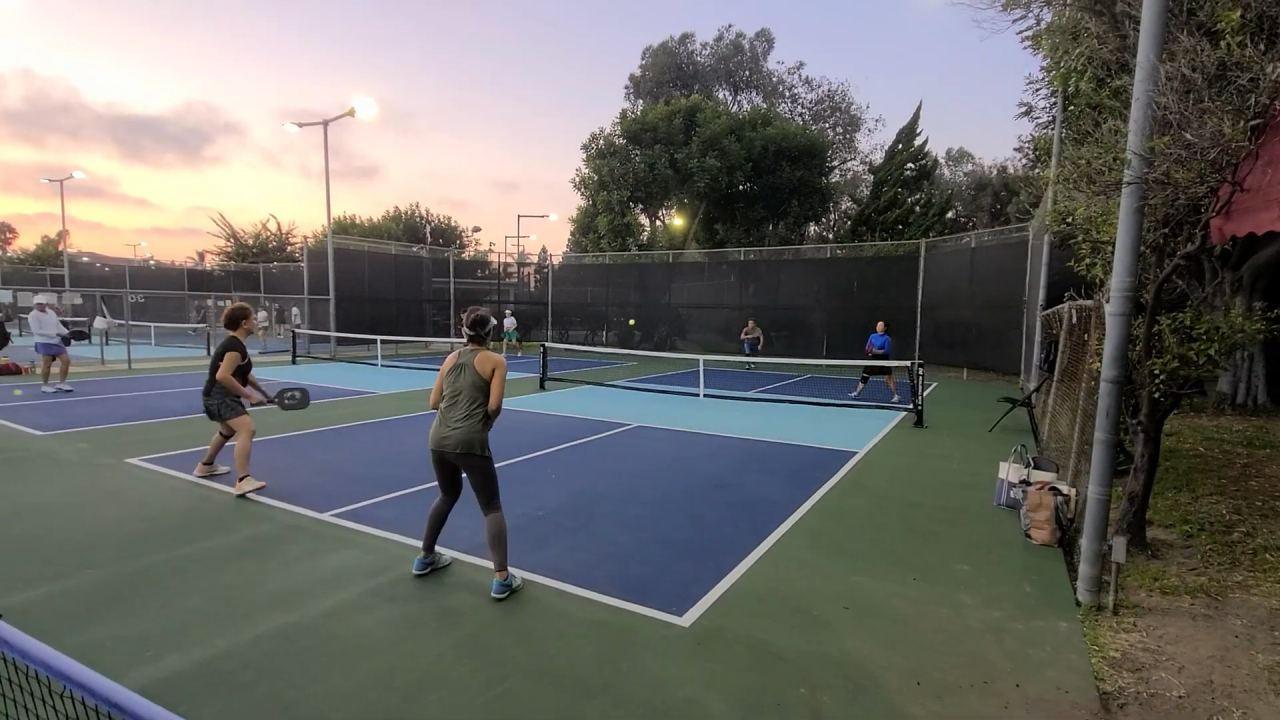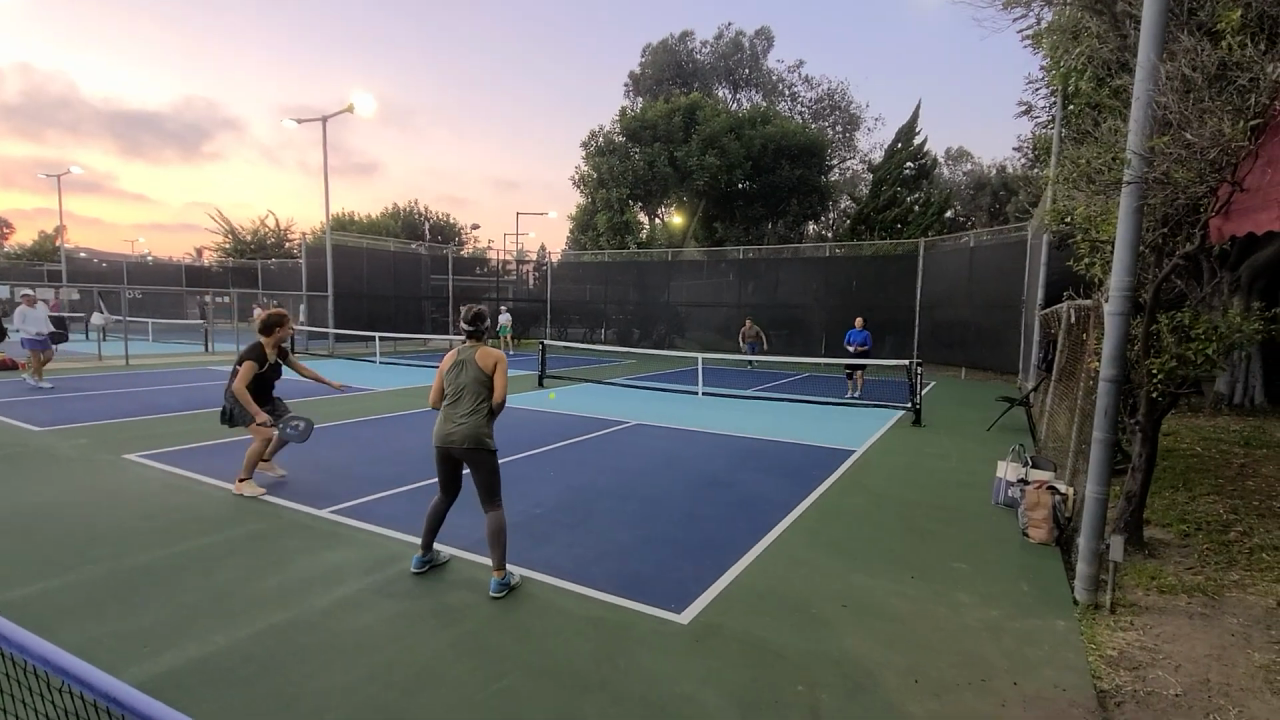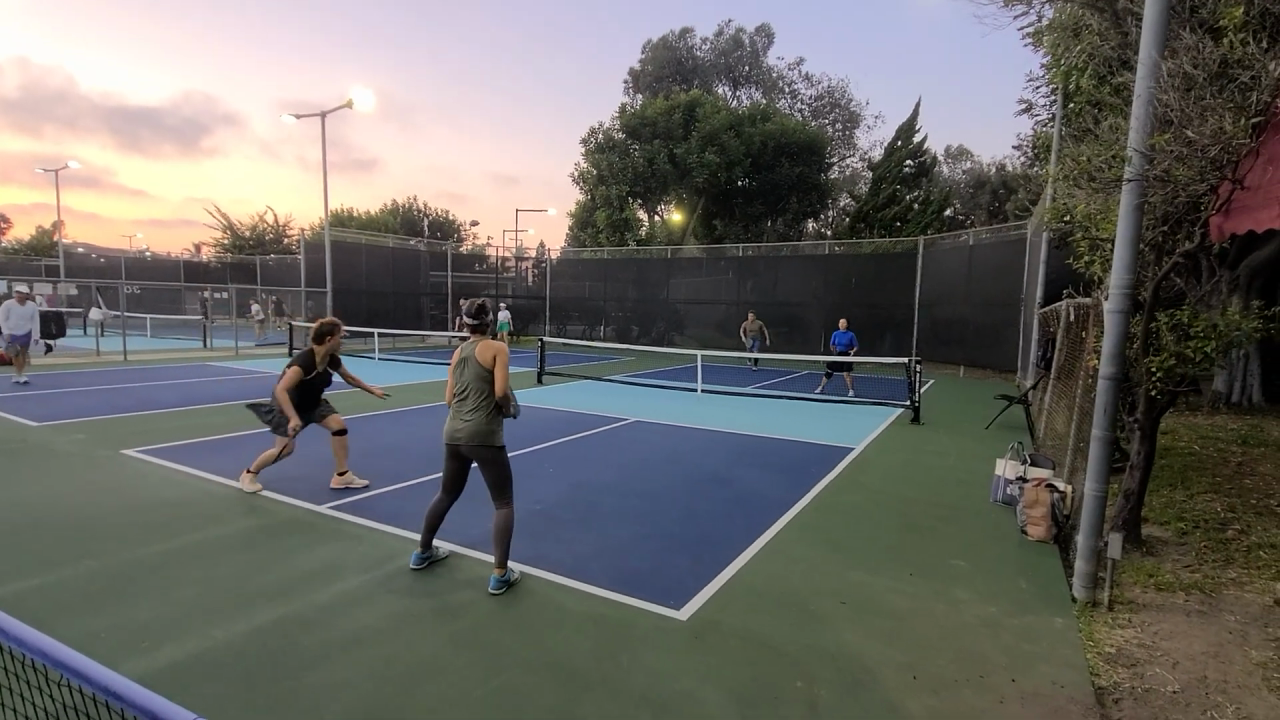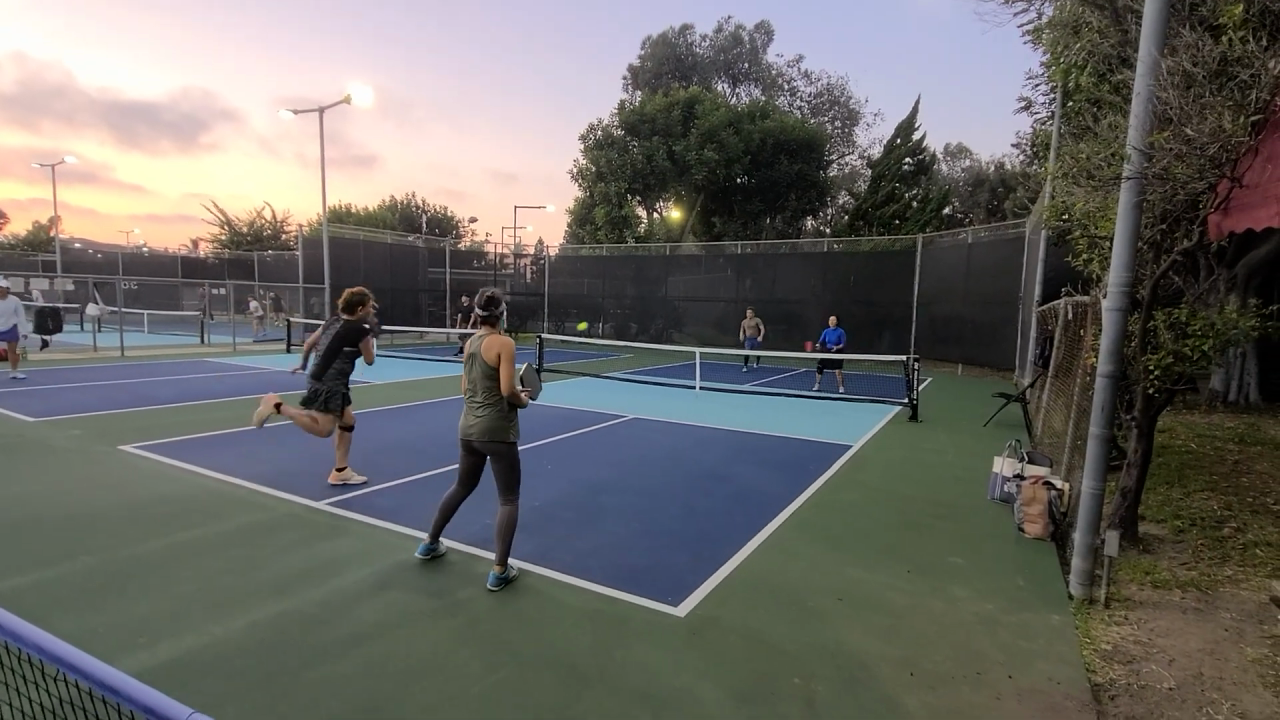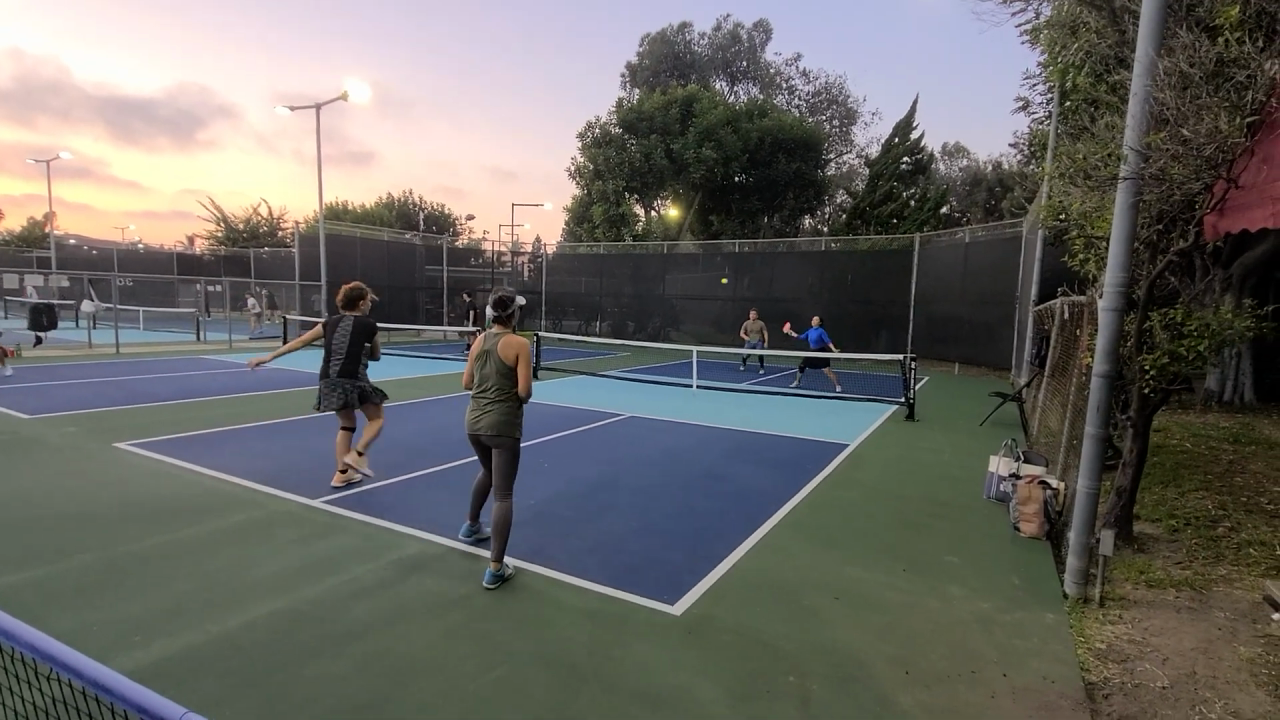
dt=0.3s
person 1, frame 1
left shoulder: (451, 359)
right shoulder: (495, 361)
left elbow: (434, 403)
right elbow: (494, 406)
left hip: (439, 439)
right hip: (471, 442)
left knee: (448, 495)
right knee: (492, 508)
left ankle: (425, 558)
right ankle: (501, 579)
person 1, frame 2
left shoulder: (450, 357)
right shoulder: (496, 356)
left elbow: (434, 402)
right elbow: (499, 399)
left hip: (444, 436)
right hip: (476, 438)
left knee: (446, 495)
right knee: (493, 506)
left ankle: (423, 555)
right ankle: (499, 578)
person 1, frame 3
left shoulder: (458, 353)
right shoulder: (497, 348)
left elbow: (449, 399)
right elbow: (501, 392)
right wrist: (509, 409)
left hip: (454, 433)
right hip: (484, 435)
left knee: (447, 494)
right knee: (504, 503)
left ankle: (422, 552)
right ankle: (500, 574)
person 1, frame 4
left shoulder: (471, 343)
right shoulder: (503, 343)
right elbow: (509, 391)
right wrist: (523, 399)
left hip: (469, 428)
right hip: (497, 431)
left knee: (463, 486)
right knee: (509, 499)
left ankle: (429, 543)
right ankle: (499, 571)
person 1, frame 5
left shoulder: (480, 340)
right shoulder: (519, 344)
left elbow: (467, 383)
right elbow: (524, 391)
right wrist: (510, 391)
left hip: (475, 422)
right hip: (503, 425)
left knee: (488, 473)
right knee: (503, 494)
left ankle: (471, 526)
right ankle: (495, 569)
person 2, frame 1
left shoulder: (232, 343)
right shoulder: (235, 346)
left elbow: (246, 375)
right elbow: (222, 376)
left wrist: (265, 393)
right wrist: (248, 395)
left hip: (220, 396)
right hip: (220, 397)
left knee: (228, 430)
right knee: (247, 430)
left ankle: (206, 465)
right ankle: (243, 481)
person 2, frame 2
left shoulder: (280, 352)
right shoulder: (254, 354)
left elbow: (303, 370)
right elbow: (238, 387)
left wrist: (331, 383)
right wrist: (258, 414)
left hip: (265, 398)
right hip: (242, 402)
right knee: (263, 437)
left ankle: (265, 461)
right ankle: (243, 482)
person 2, frame 3
left shoulder: (332, 359)
right shoulder: (304, 361)
left elbow: (349, 378)
right elbow: (281, 390)
left wrist: (372, 390)
right wrist: (293, 418)
left hip: (312, 403)
right hip: (288, 405)
left knee: (338, 426)
right knee: (285, 448)
left ankle: (342, 476)
right ankle: (250, 475)
person 2, frame 4
left shoulder: (333, 323)
right shoulder: (360, 330)
left elbow: (310, 343)
right elbow: (369, 360)
left wrist: (303, 364)
right wrist: (369, 339)
left hip: (319, 380)
right hip: (329, 384)
left knee: (348, 423)
right knee: (323, 430)
left ankle: (341, 472)
right ankle: (276, 406)
person 2, frame 5
left shoulder: (330, 323)
right shoulder: (369, 326)
left elbow: (300, 342)
right elbow: (376, 356)
left wrist: (269, 357)
left hip: (329, 381)
right hip: (354, 381)
left knee: (348, 425)
right knee: (377, 419)
left ankle: (342, 473)
right ankle: (357, 456)
